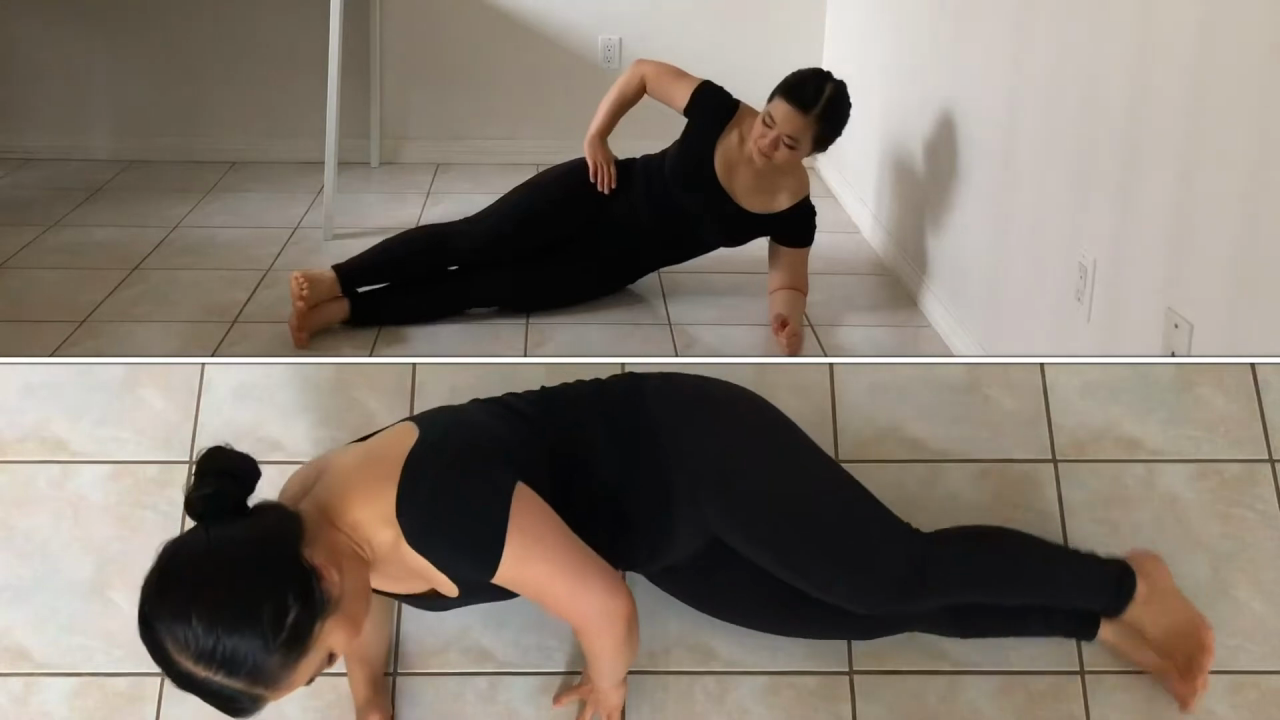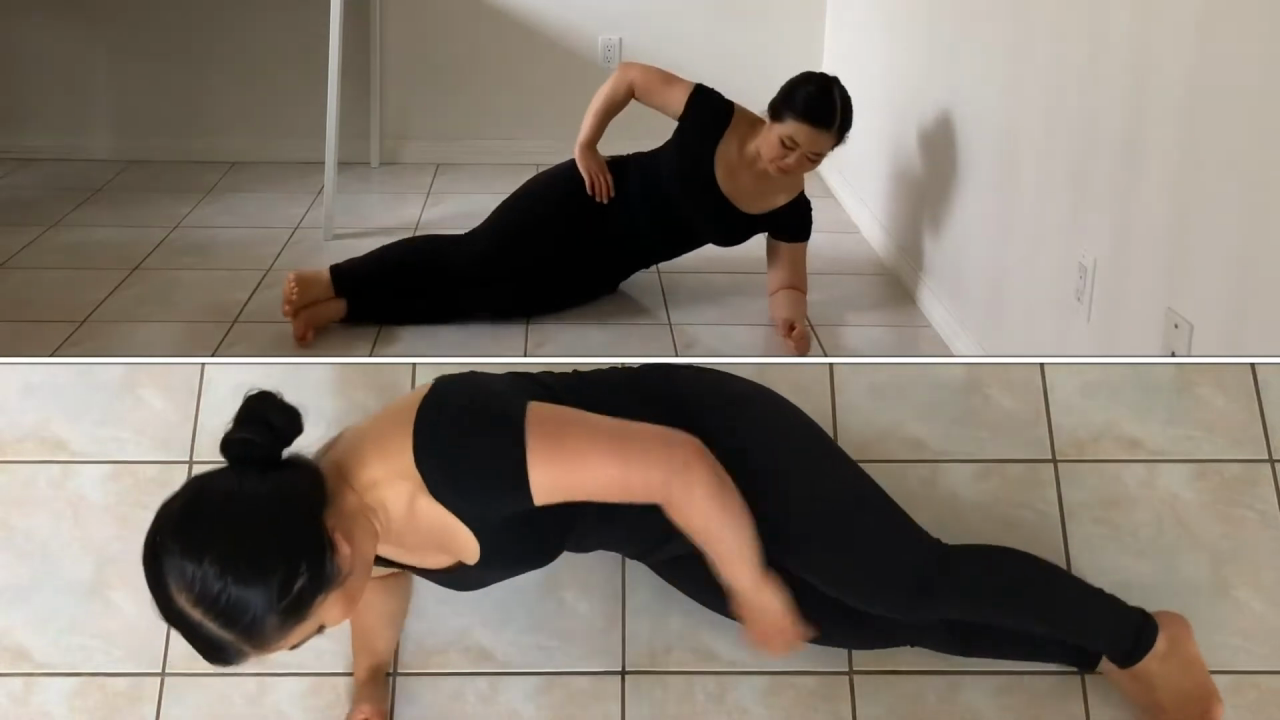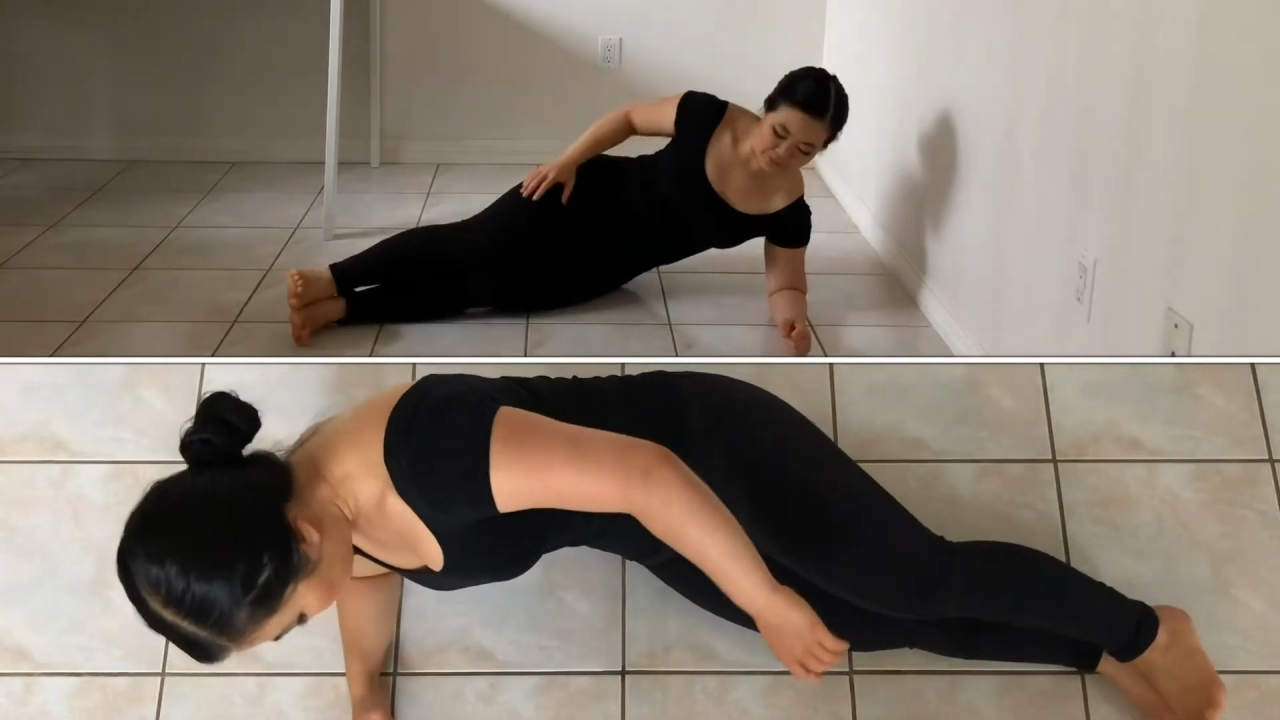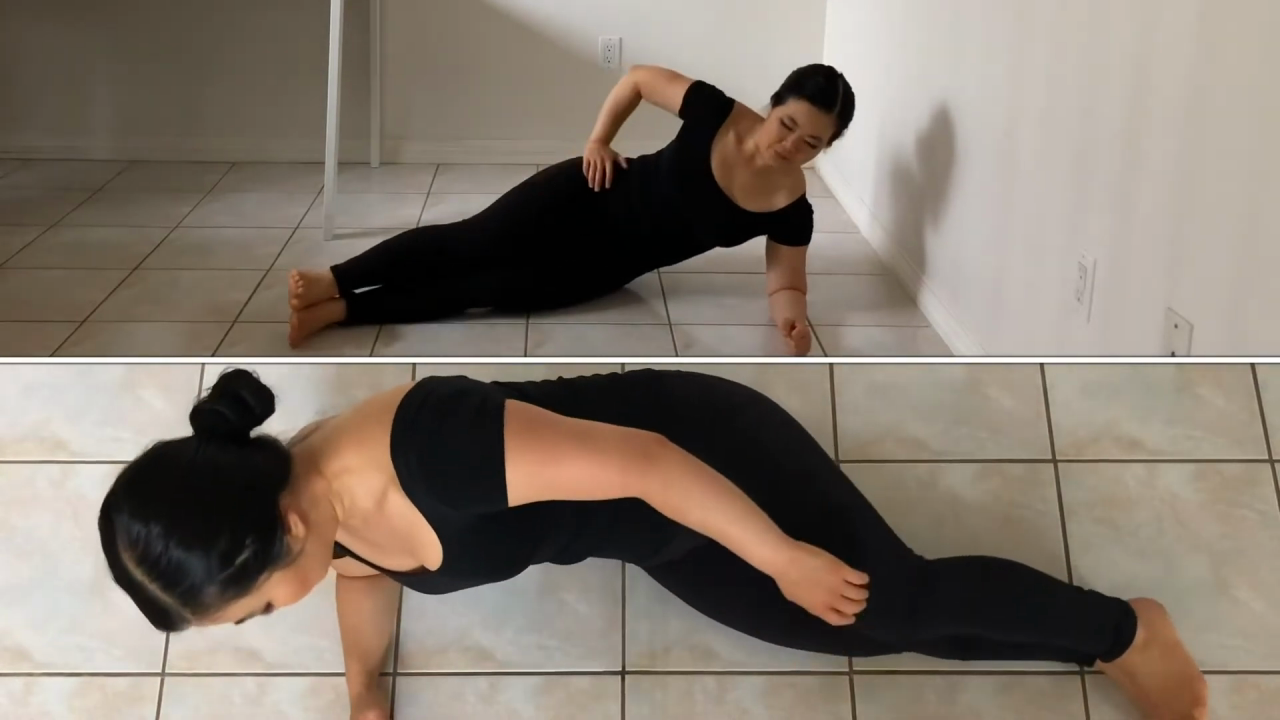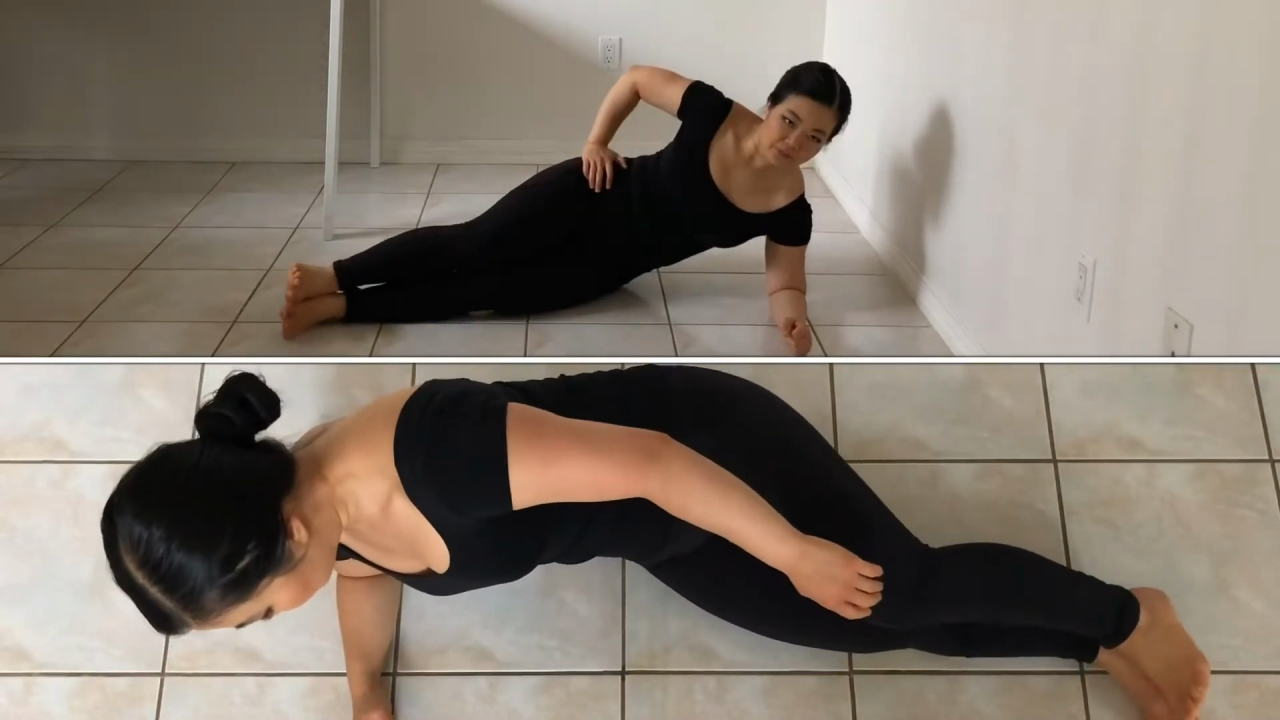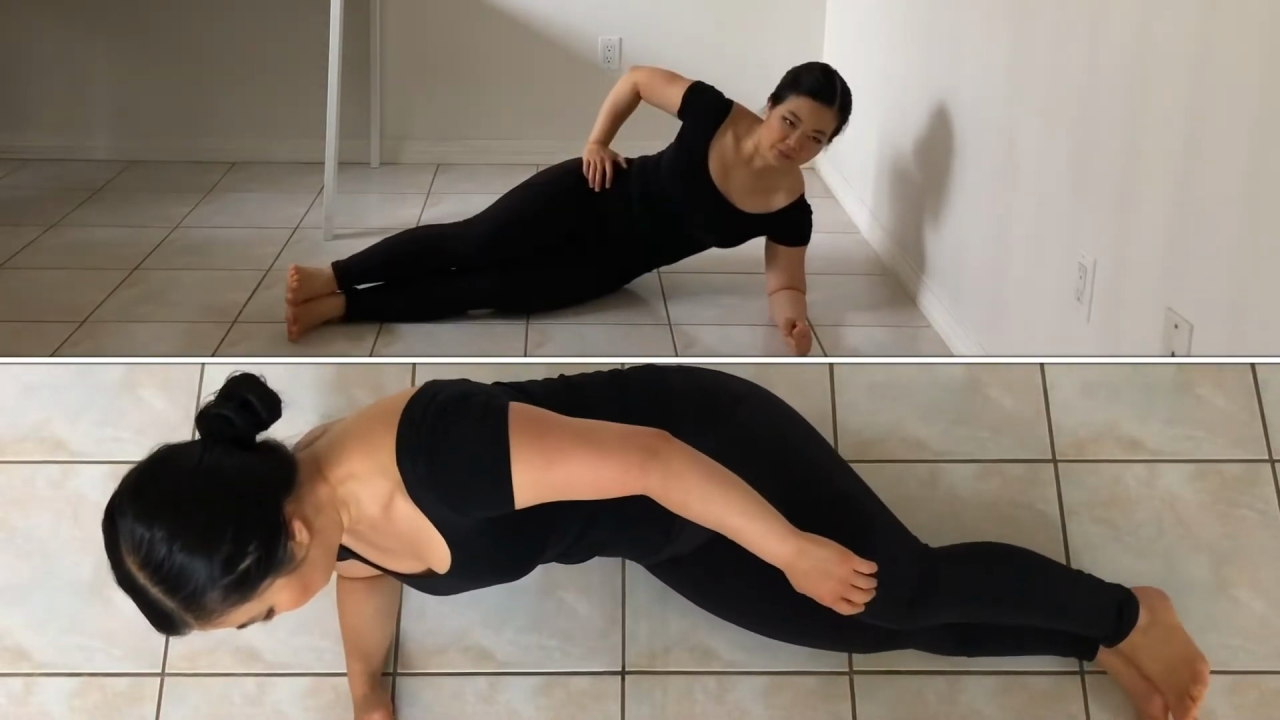
dt=0.7s
person 1, frame 1
left shoulder: (430, 495)
right shoulder: (294, 539)
left elbow: (603, 607)
right elbow: (369, 606)
left hip: (692, 448)
right hip: (660, 542)
left knee: (896, 574)
right knee: (867, 615)
left ankle: (1122, 586)
right ankle: (1100, 624)
person 1, frame 2
left shoulder: (446, 450)
right shoulder: (313, 510)
left elbow: (673, 460)
right elbow: (385, 575)
left wrist: (757, 591)
left hip: (713, 444)
right hip: (663, 539)
left knee: (912, 581)
right knee: (868, 624)
person 1, frame 3
left shoulder: (418, 449)
right shoulder: (308, 509)
left elbow: (643, 475)
left wrist: (769, 603)
left hip: (705, 447)
right hip: (656, 539)
left knee: (915, 579)
right knee: (866, 624)
left ankle: (1143, 630)
person 1, frame 4
left shoulder: (423, 447)
right shoulder: (318, 512)
left elbow: (644, 460)
left wrist: (783, 556)
left hip: (699, 448)
right hip: (658, 544)
left knee: (895, 601)
left ankle: (1123, 630)
person 1, frame 5
left shoulder: (427, 454)
right shoulder: (311, 510)
left elbow: (653, 461)
left wrist: (796, 552)
left hip: (705, 446)
right hip: (661, 538)
left knee: (906, 588)
right knee: (872, 628)
left ankle: (1128, 613)
person 1, frame 6
left shoulder: (430, 453)
right shoulder: (309, 504)
left elbow: (650, 456)
right elbow: (367, 571)
left wrist: (793, 549)
left hip: (704, 443)
right hip: (662, 540)
left knee: (905, 586)
right knee: (867, 627)
left ankle: (1128, 614)
person 2, frame 1
left shoulder: (793, 208)
right shoulder: (719, 111)
left elbow: (787, 281)
right elbow: (642, 72)
left wrist: (789, 316)
right wrist: (596, 137)
left hip: (615, 263)
right hip: (598, 196)
left knee: (484, 286)
right knee: (472, 241)
left ankle: (343, 310)
right ankle: (334, 281)
person 2, frame 2
left shoulder: (790, 209)
right shoulder: (714, 116)
left elbow: (786, 281)
right elbow: (627, 77)
left wrist: (793, 319)
right wrist: (584, 147)
left hip: (606, 267)
right hip: (586, 199)
left knee: (490, 296)
right knee: (475, 256)
left ankle: (341, 308)
right ankle: (329, 281)
person 2, frame 3
left shoulder: (788, 209)
right shoulder: (709, 117)
left elbow: (785, 282)
right elbow: (628, 118)
left wrist: (794, 320)
right wrist: (567, 161)
left hip: (610, 263)
right hip: (592, 195)
left knee: (488, 288)
right knee: (472, 244)
left ankle: (341, 308)
right ankle: (332, 279)
person 2, frame 4
left shoulder: (790, 208)
right shoulder: (714, 111)
left elbow: (785, 281)
right elbow: (637, 79)
left wrist: (793, 321)
right wrist: (597, 141)
left hip: (613, 262)
right hip: (593, 195)
left knee: (489, 287)
right knee: (472, 242)
left ankle: (340, 310)
right ankle: (331, 280)
person 2, frame 5
left shoulder: (789, 208)
right shoulder: (714, 113)
left elbow: (784, 282)
right elbow: (636, 79)
left wrist: (794, 321)
right wrist: (596, 142)
left hip: (611, 263)
right hip: (593, 196)
left knee: (489, 291)
right knee: (474, 246)
left ankle: (338, 307)
right ankle: (333, 276)
person 2, frame 6
left shoulder: (789, 210)
right shoulder: (714, 111)
left elbow: (784, 283)
right elbow: (637, 79)
left wrist: (794, 320)
right wrist: (597, 141)
left hip: (614, 261)
right hip: (594, 196)
left knee: (489, 290)
right knee: (473, 244)
left ankle: (341, 306)
right ankle: (332, 276)
